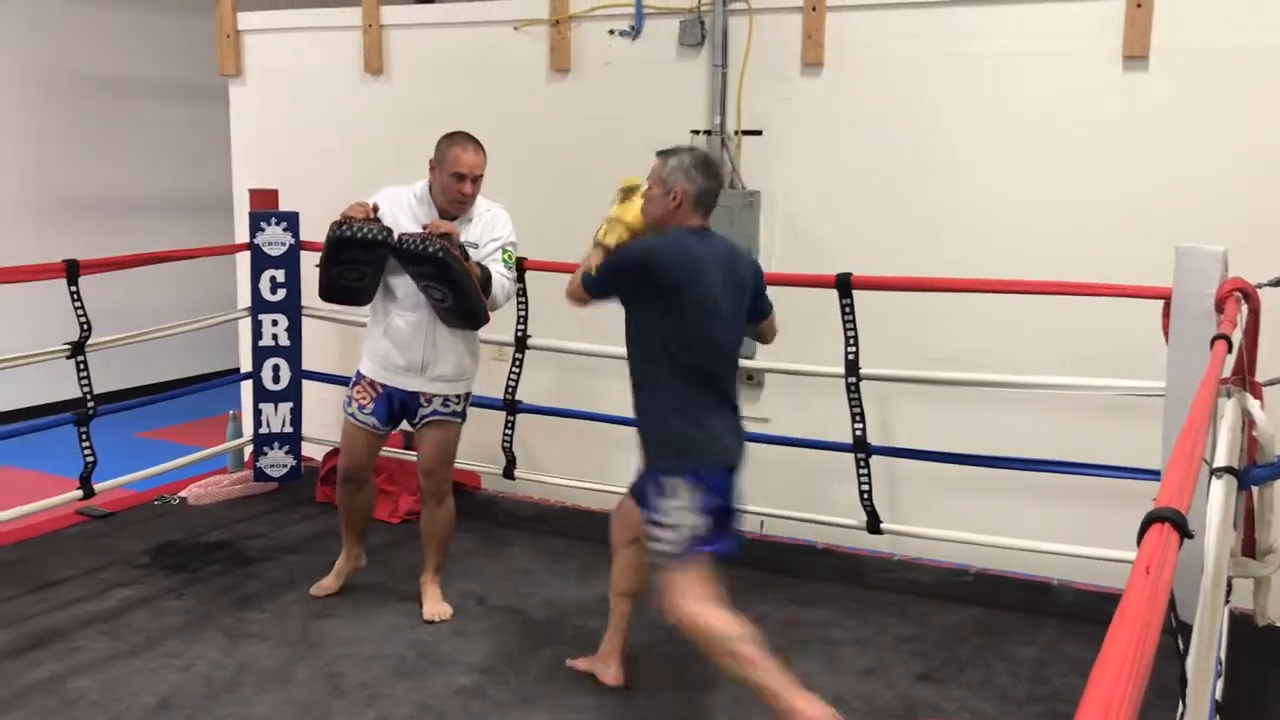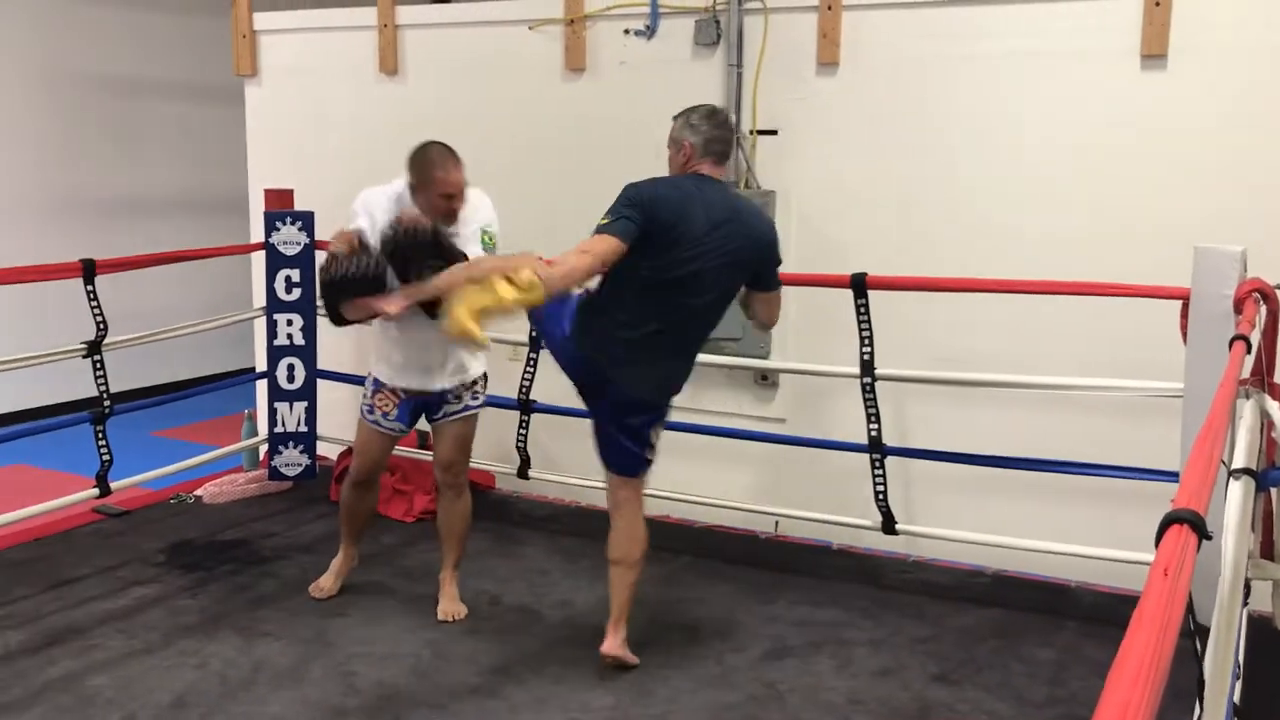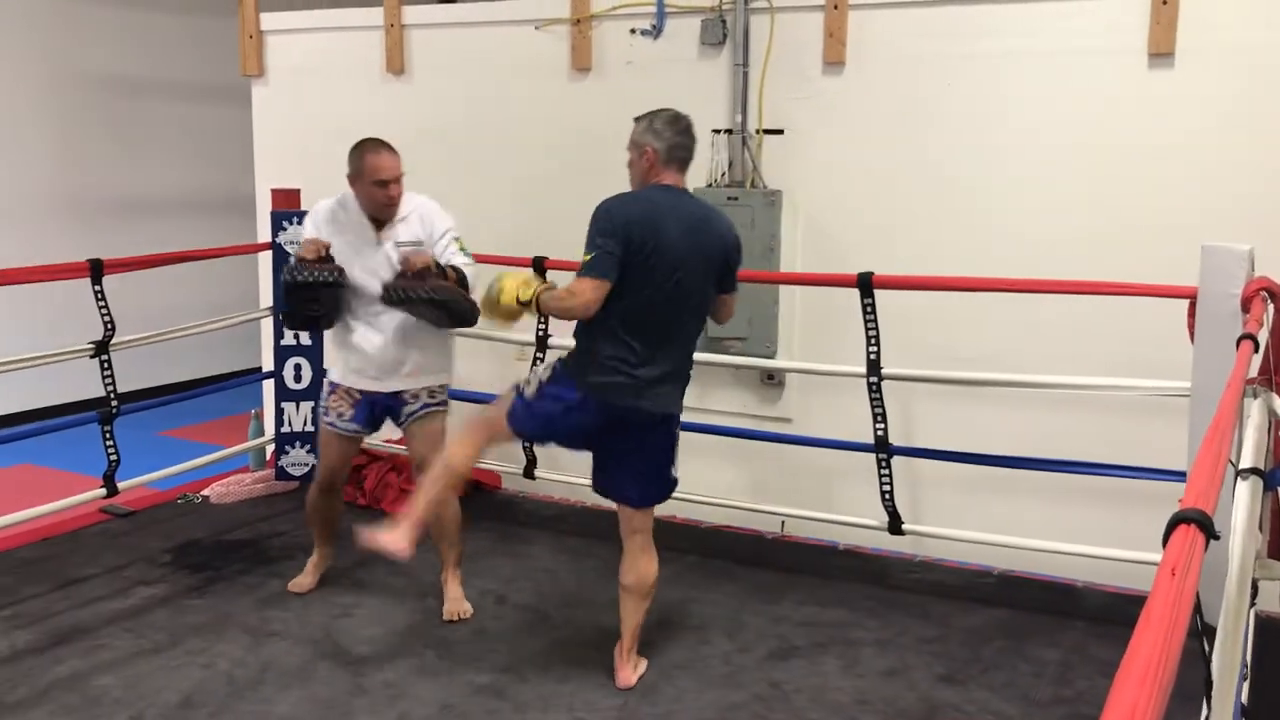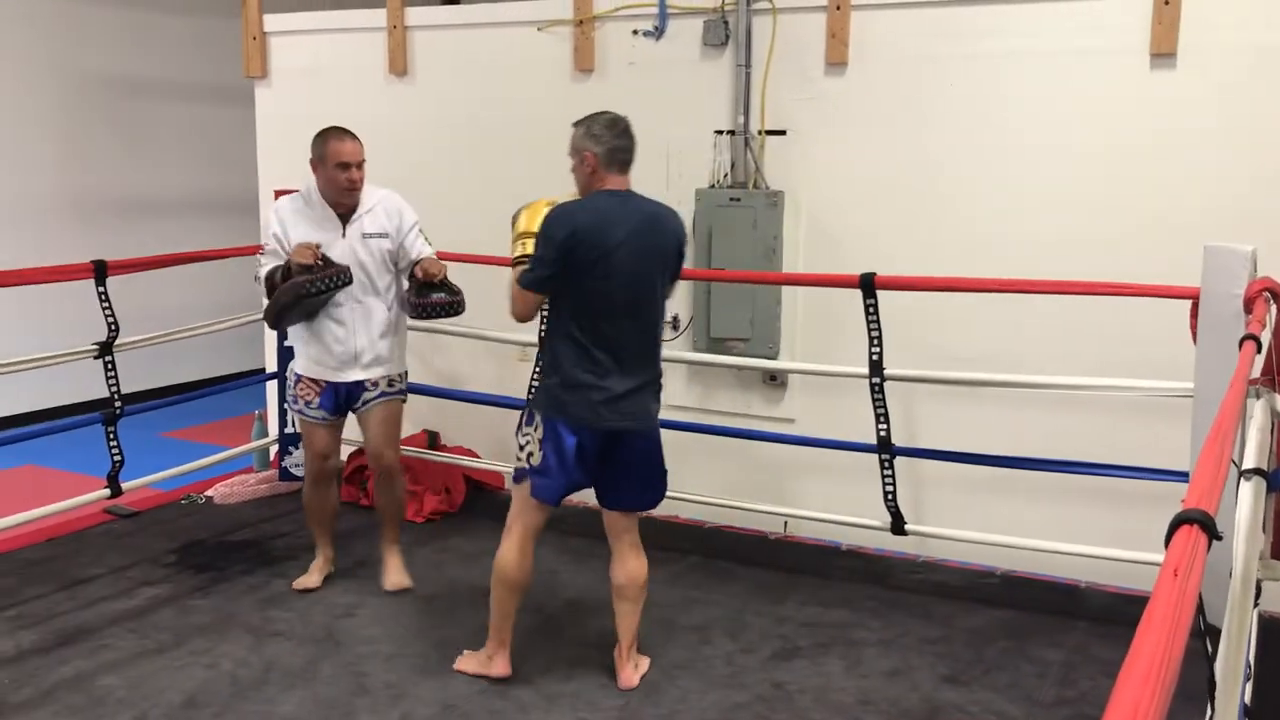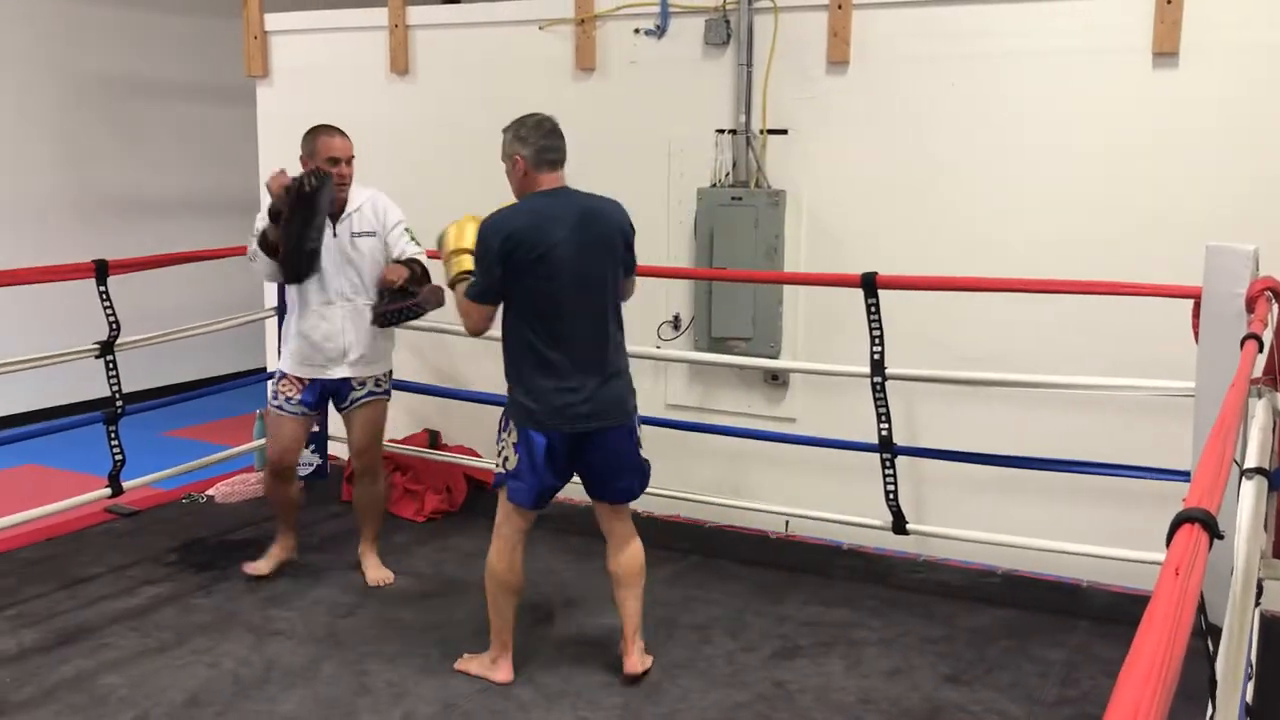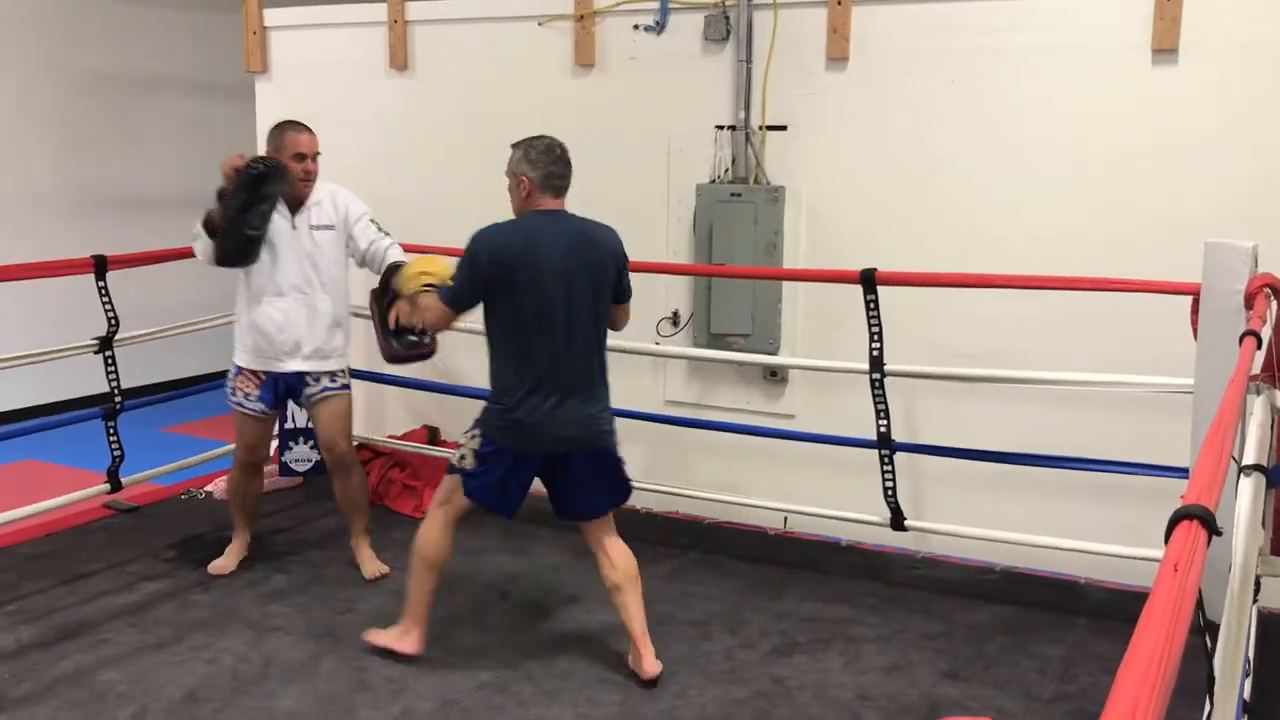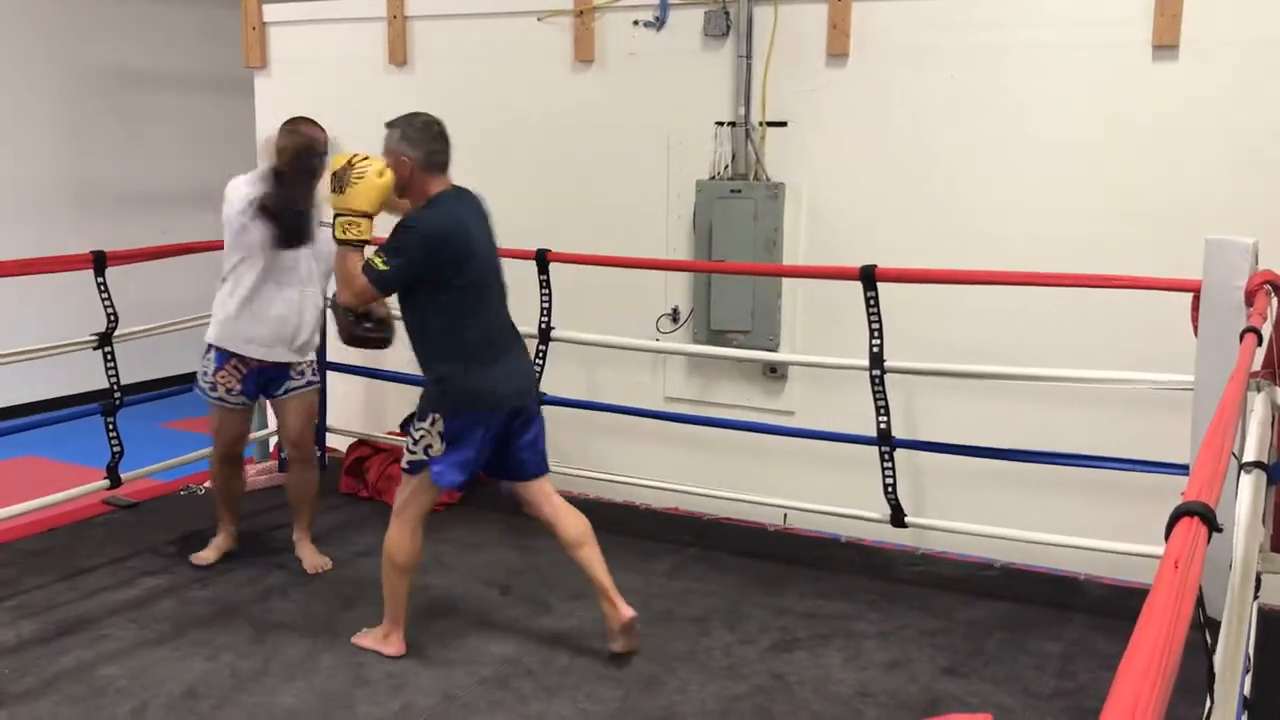
dt=0.3s
person 1, frame 1
left shoulder: (649, 253)
right shoulder: (737, 262)
left elbow: (576, 289)
right elbow: (766, 330)
left hip: (689, 458)
right hip: (717, 442)
left knee: (690, 603)
right knee: (626, 527)
right ankle: (610, 658)
person 1, frame 2
left shoulder: (650, 196)
right shoulder: (758, 228)
left elbow: (590, 260)
right elbow: (765, 317)
left wrist: (504, 289)
left hip: (590, 337)
right hip: (650, 384)
left knee: (511, 277)
right knee: (626, 501)
left ankle: (409, 297)
right ankle: (616, 634)
person 1, frame 3
left shoulder: (621, 213)
right shoulder: (721, 231)
left elbow: (582, 303)
right elbow: (721, 313)
left wrist: (528, 295)
left hip: (591, 385)
right hip: (657, 403)
left knee: (487, 423)
right knee: (637, 532)
left ankle: (405, 529)
right ankle: (626, 659)
person 1, frame 4
left shoulder: (567, 221)
right shoulder: (668, 225)
left elbow: (522, 308)
left wrist: (527, 247)
left hip: (569, 406)
right hip: (635, 409)
left knee: (522, 524)
right knee: (624, 535)
left ankle: (495, 653)
right ankle: (627, 661)
person 1, frame 5
left shoulder: (501, 228)
right shoulder: (612, 216)
left elbow: (475, 320)
left wrist: (460, 261)
left hip: (540, 410)
right hip: (610, 403)
left knee: (510, 529)
right knee: (618, 525)
left ankle: (499, 657)
right ankle: (633, 648)
person 1, frame 6
left shoulder: (494, 244)
right shoulder: (604, 242)
left elbow: (435, 319)
right elbow: (619, 318)
left wrist: (411, 296)
left hip: (515, 422)
right hip: (588, 421)
left knee: (444, 507)
right knee: (602, 535)
left ankle: (410, 630)
right ankle: (644, 653)
person 1, frame 7
left shoulder: (423, 229)
right shoulder: (464, 204)
left elbow: (355, 294)
left hip: (464, 396)
right hip: (513, 381)
left knee: (409, 506)
right knee: (543, 498)
left ankle: (390, 632)
right ankle: (614, 605)
person 2, frame 1
left shoulder: (492, 220)
right shoulder: (392, 203)
left elbow: (498, 292)
left wrist: (456, 251)
left hip: (445, 377)
right hip: (382, 366)
left knee: (435, 482)
right knee: (352, 469)
left ankle: (431, 581)
right ankle: (350, 555)
person 2, frame 2
left shoulder: (475, 206)
right shoulder: (376, 205)
left elbow: (479, 276)
right wrist: (345, 247)
left hip: (458, 369)
right hip: (398, 369)
left knee: (453, 476)
right knee: (363, 471)
left ankle: (449, 579)
right ankle: (346, 555)
person 2, frame 3
left shoulder: (428, 215)
right shoulder: (325, 219)
left elbow: (463, 275)
left wrist: (437, 268)
right wrist: (304, 263)
left hip: (418, 375)
right hip: (352, 375)
right knee: (327, 477)
left ankle: (452, 579)
right ankle: (321, 557)
person 2, frame 4
left shoulder: (390, 208)
right shoulder: (288, 213)
left elbow: (418, 259)
right elbow: (269, 281)
left wrist: (429, 267)
right wrist: (289, 267)
left hip: (380, 363)
right hip: (318, 366)
left knee: (385, 462)
right knee: (320, 466)
left ankle: (391, 549)
right ankle: (323, 555)
person 2, frame 5
left shoulder: (377, 207)
right shoulder: (286, 209)
left elbow: (412, 257)
right elbow: (268, 267)
left wrist: (405, 269)
right wrist: (277, 211)
left hip: (364, 362)
right hip: (301, 361)
left knee: (367, 462)
right knee: (279, 460)
left ankle: (369, 549)
right ankle: (283, 541)
person 2, frame 6
left shoulder: (339, 203)
left elbow: (380, 248)
right elbow: (209, 250)
left hip: (321, 357)
right hip: (258, 357)
left knee: (340, 454)
right knee: (247, 456)
left ankle: (361, 542)
right ankle: (240, 539)
person 2, frame 7
right shoulder: (250, 188)
right elbow: (266, 224)
right wrist: (284, 168)
left hip: (295, 351)
right hip: (237, 344)
left knee: (301, 447)
right knee: (228, 447)
left ankle: (304, 537)
right ankle: (225, 531)
